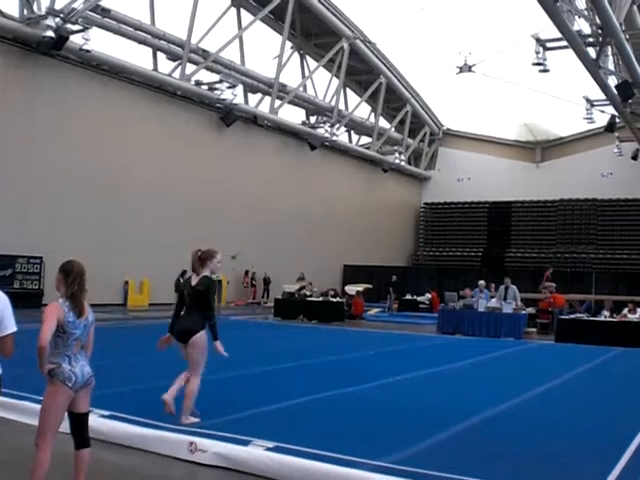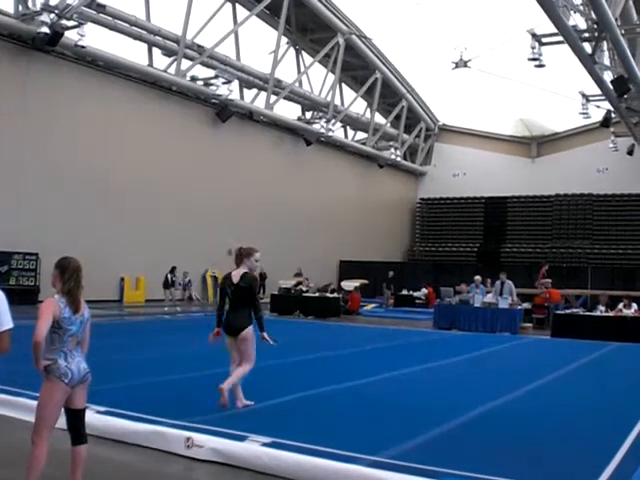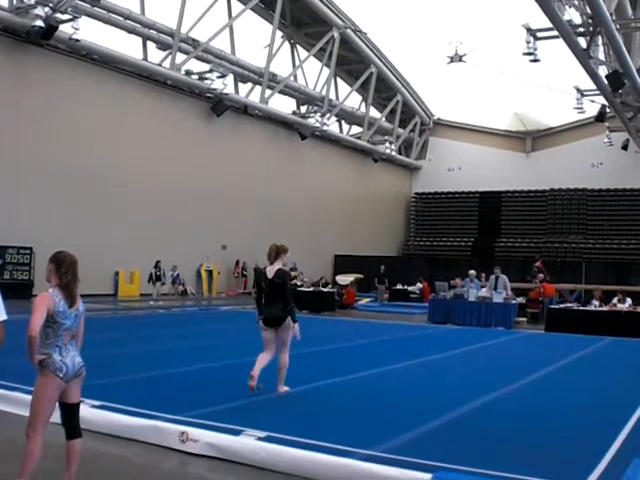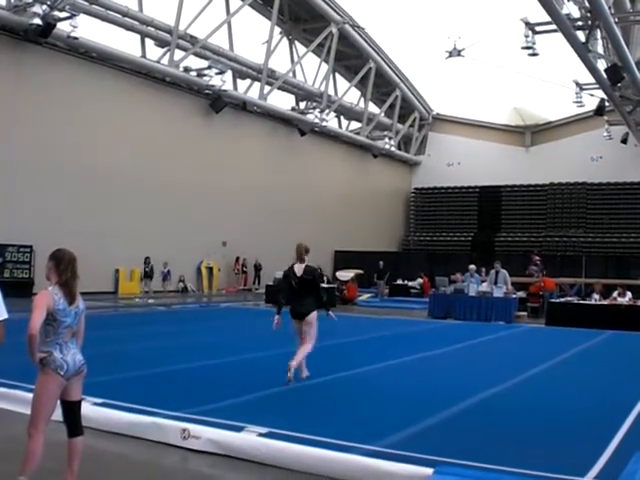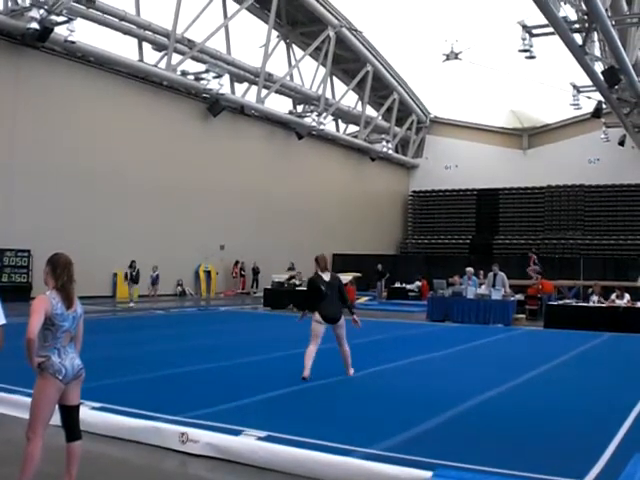
dt=0.5s
person 1, frame 1
left shoulder: (55, 308)
right shoulder: (88, 310)
left elbow: (43, 342)
left wrist: (43, 366)
left hip: (63, 376)
right hip: (84, 373)
left knee: (43, 441)
right knee: (81, 436)
person 1, frame 2
left shoulder: (51, 304)
right shoulder: (83, 306)
left elbow: (39, 338)
left wrist: (38, 362)
left hip: (59, 372)
right hip: (80, 369)
left knee: (40, 437)
right knee: (78, 432)
person 1, frame 3
left shoulder: (46, 298)
right shoulder: (78, 300)
left elbow: (33, 333)
left wrist: (33, 356)
left hip: (54, 367)
right hip: (75, 364)
left knee: (34, 432)
right knee: (73, 426)
person 1, frame 4
left shoulder: (45, 296)
right shoulder: (78, 298)
left elbow: (33, 330)
left wrist: (34, 355)
right wrist: (70, 355)
left hip: (55, 365)
right hip: (76, 361)
left knee: (36, 429)
right knee: (74, 424)
person 1, frame 5
left shoulder: (43, 301)
right shoulder: (76, 302)
left elbow: (32, 335)
left wrist: (32, 360)
right wrist: (69, 360)
left hip: (53, 369)
right hip: (74, 366)
left knee: (35, 434)
right knee: (73, 428)
person 2, frame 1
left shoulder: (188, 280)
right shoulder: (209, 283)
left elbow: (178, 307)
right elbow: (210, 313)
left wrist: (170, 333)
right wrist: (216, 340)
left hip: (180, 328)
right hip: (195, 330)
left knee: (193, 370)
right knee: (196, 374)
left ankle: (169, 396)
right ankle: (185, 416)
person 2, frame 2
left shoulder: (226, 278)
right shoulder: (251, 279)
left elbow: (221, 304)
right elbow: (256, 307)
left wrist: (218, 326)
right wrist: (263, 331)
left hip: (229, 323)
right hip: (244, 324)
left knee: (236, 362)
right knee: (248, 363)
left ankle: (239, 400)
right ankle: (225, 386)
person 2, frame 3
left shoulder: (262, 273)
right shoulder: (284, 274)
left elbow: (258, 297)
right elbow: (288, 300)
left wrist: (260, 314)
right wrist: (295, 322)
left hip: (266, 316)
right hip: (282, 316)
left knee: (268, 351)
right knee: (283, 352)
left ankle: (255, 373)
right ankle: (280, 386)
person 2, frame 4
left shoulder: (288, 272)
right shoulder: (313, 271)
left elbow: (283, 294)
right elbow: (319, 293)
left wrist: (278, 314)
right wrist: (328, 310)
left hip: (295, 310)
right hip: (309, 310)
left knee: (301, 341)
right knee: (308, 343)
left ankle: (303, 371)
right ankle: (293, 364)
person 2, frame 5
left shoulder: (313, 280)
right shoulder: (336, 278)
left elbow: (310, 299)
right elbow: (344, 297)
left wrist: (305, 311)
right wrist: (353, 314)
left hip: (321, 314)
right hip: (337, 315)
left knee: (313, 344)
right knee: (342, 343)
left ankle: (306, 371)
right ankle: (349, 369)
